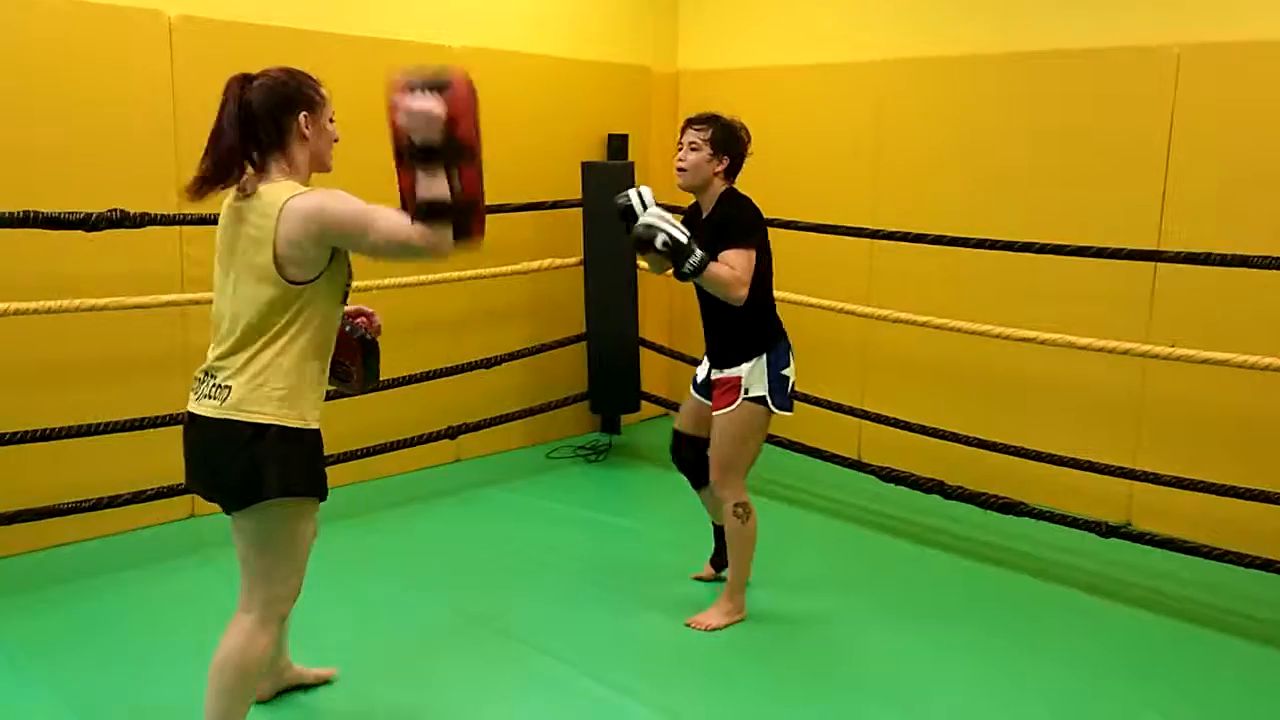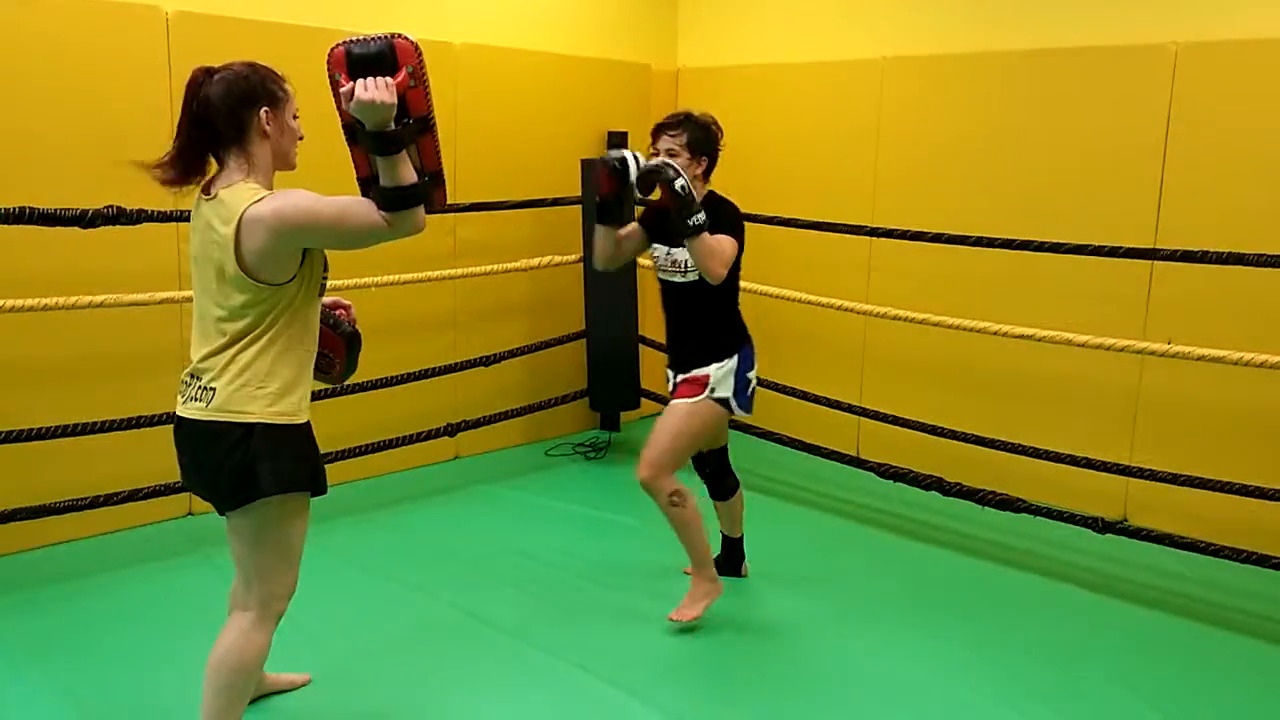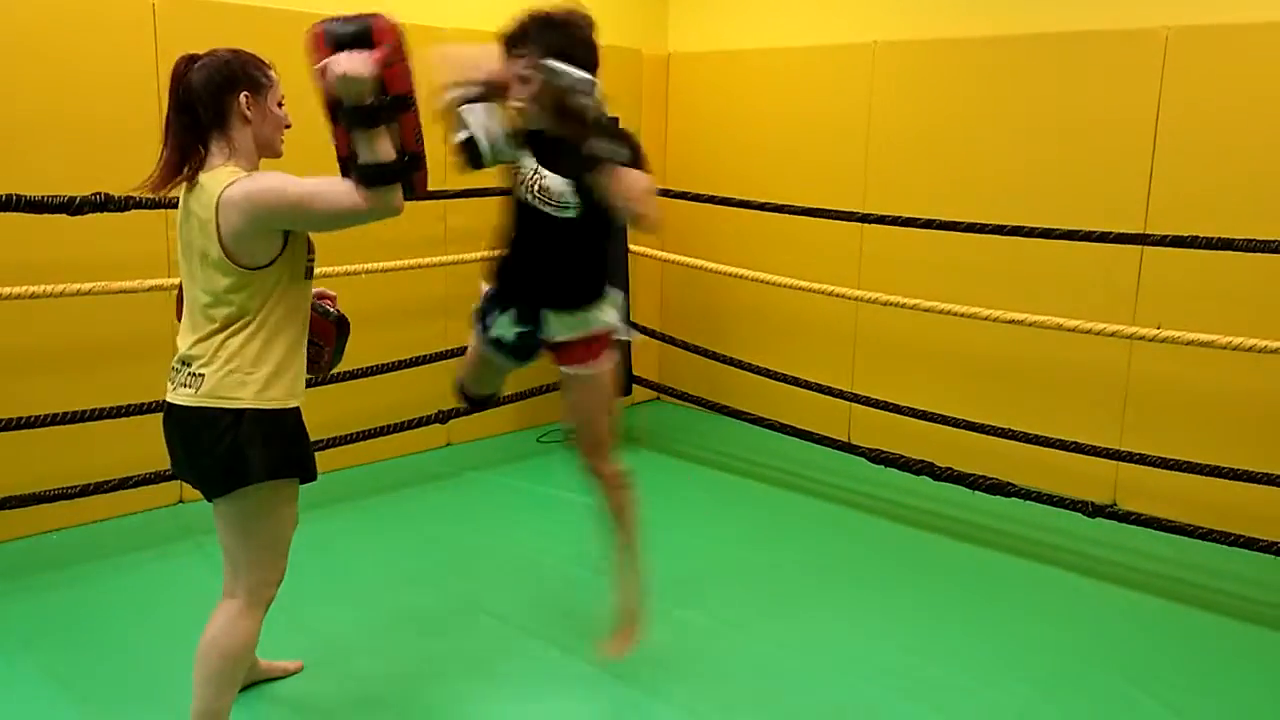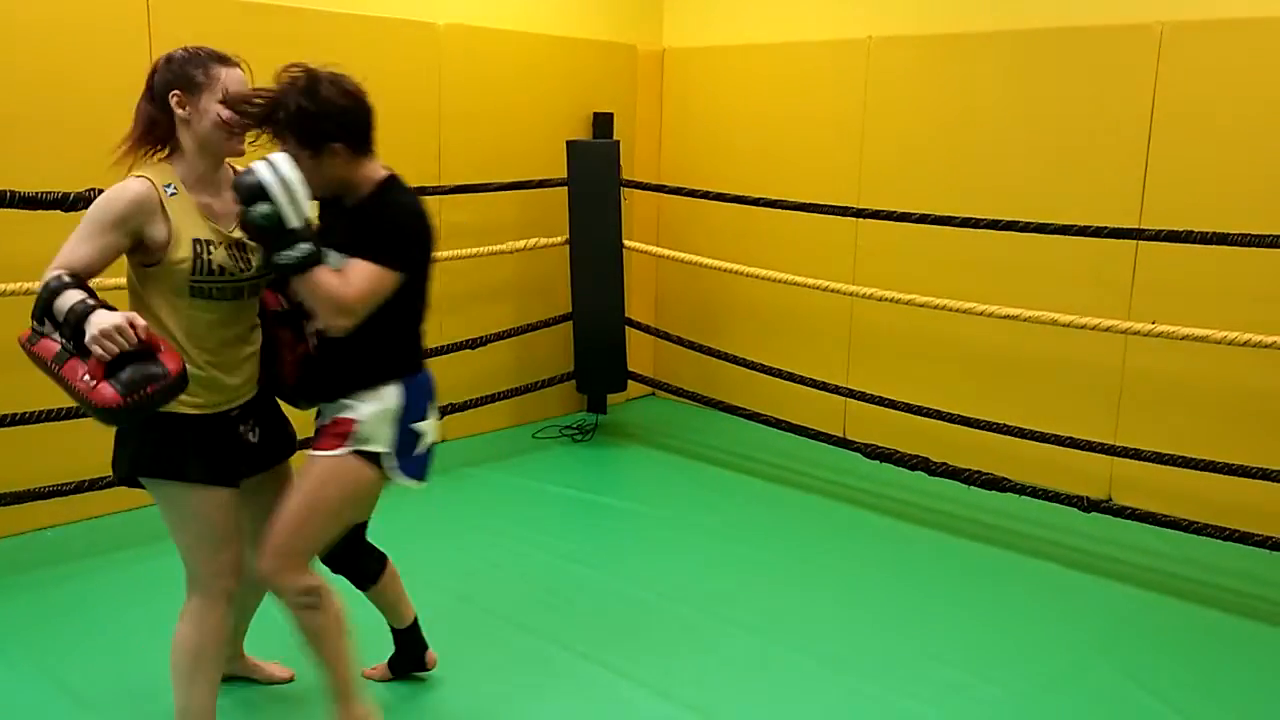
dt=0.5s
person 1, frame 1
left shoulder: (242, 202)
right shoulder: (317, 210)
right elbow: (436, 238)
left wrist: (333, 317)
right wrist: (427, 144)
left hip: (224, 415)
right hip: (264, 427)
left knee: (289, 545)
right knee: (265, 599)
person 1, frame 2
left shoulder: (214, 202)
right shoulder: (279, 213)
right elbow: (404, 219)
left wrist: (306, 306)
right wrist: (381, 131)
left hip: (212, 416)
right hip: (254, 428)
left knee: (261, 572)
right knee: (265, 596)
person 1, frame 3
left shoulder: (203, 186)
right shoulder: (255, 195)
right elbow: (382, 201)
left wrist: (296, 294)
right wrist: (360, 104)
left hip: (209, 404)
right hip: (240, 413)
left knee: (260, 551)
right knee: (253, 582)
left ankle: (240, 661)
person 1, frame 4
right shoulder: (139, 198)
left elbow: (282, 279)
right elbow: (56, 284)
right wrist: (96, 318)
left hip: (247, 402)
right hip: (174, 418)
left knee: (270, 542)
right knee: (214, 580)
left ankle: (228, 655)
person 2, frame 1
left shoulder: (738, 214)
right shoulder: (697, 214)
left elbow: (736, 289)
right elbow: (659, 266)
left wrist: (681, 249)
right wrist: (645, 231)
left hip: (755, 361)
right hip: (722, 358)
left knee: (725, 480)
right knee: (685, 451)
left ankle: (733, 600)
right ankle: (726, 552)
person 2, frame 2
left shoulder: (721, 212)
right shoulder: (659, 213)
left elbow: (716, 271)
right elbow: (606, 259)
left wrist: (685, 206)
right wrist: (612, 198)
left hip: (722, 363)
right hip: (686, 361)
left knee: (653, 474)
right knee: (709, 463)
left ankle: (707, 579)
right ankle: (732, 554)
person 2, frame 3
left shoulder: (606, 142)
right shoulder: (521, 116)
left elbow: (641, 214)
right elbow: (466, 65)
left wrist: (589, 135)
right wrist: (468, 112)
left hip: (579, 310)
right hip: (517, 294)
left knee: (596, 460)
right knee: (473, 390)
left ankle: (629, 581)
person 2, frame 4
left shoulder: (397, 215)
right shoulder: (342, 200)
left elbow: (340, 311)
right elbow: (331, 287)
left wrist: (284, 229)
left hip: (381, 407)
right hip: (359, 399)
left knee: (282, 562)
right knee: (341, 542)
right ankle: (413, 649)
